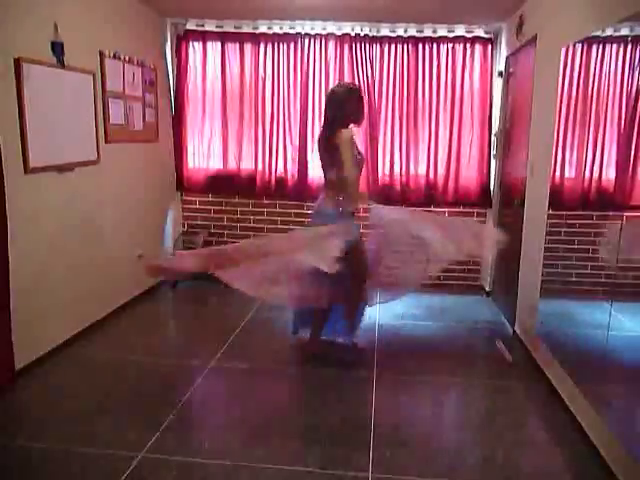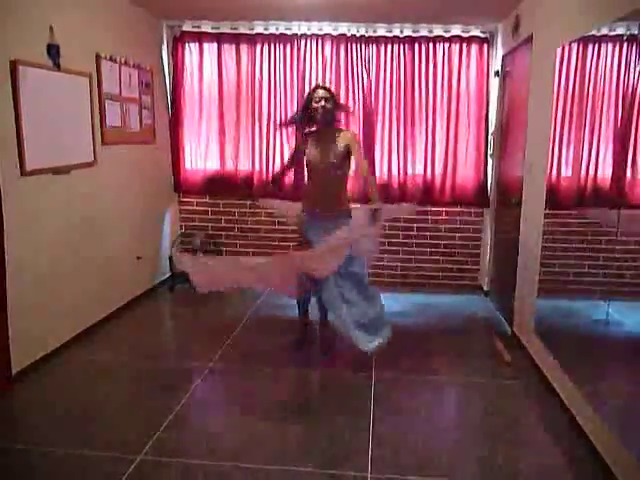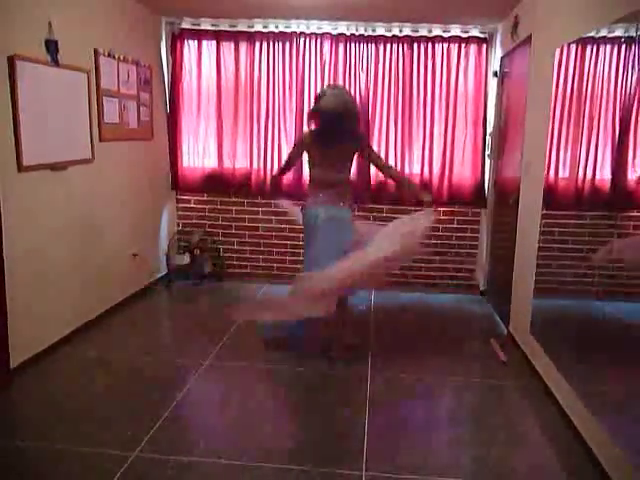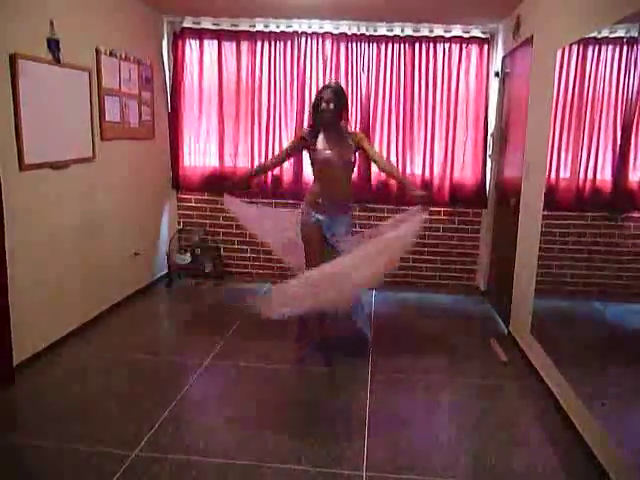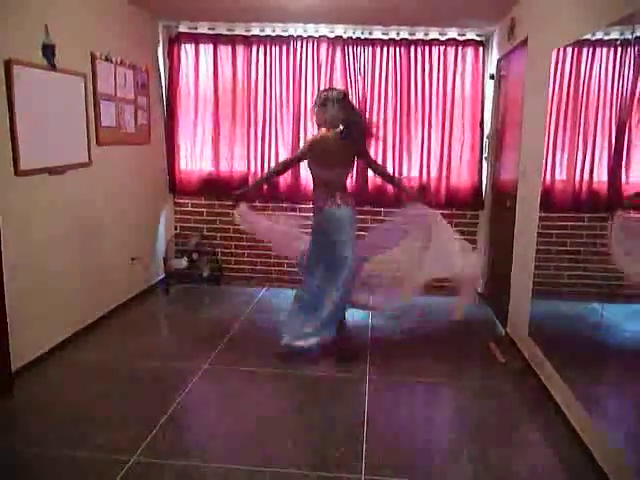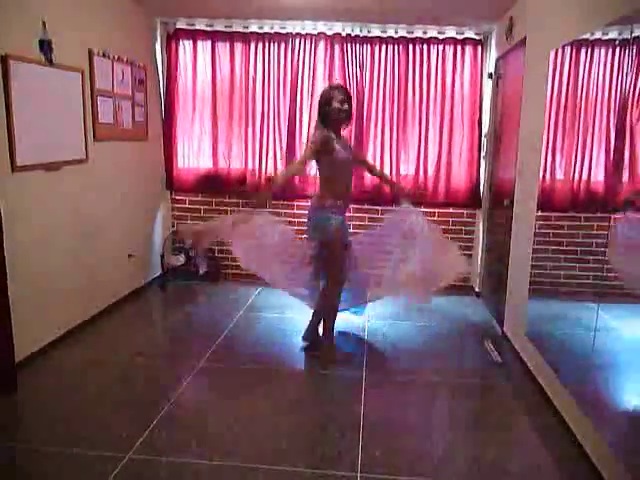
dt=0.7s
person 1, frame 1
left shoulder: (325, 136)
right shoulder: (344, 135)
right elbow: (349, 171)
right wrist: (354, 199)
left hip: (324, 207)
right hip: (338, 210)
left knee: (329, 277)
right knee: (356, 278)
left ankle: (312, 336)
person 1, frame 2
left shoulder: (347, 137)
right shoulder: (305, 139)
left elbow: (363, 168)
right elbow: (290, 165)
left wrist: (375, 201)
right wrist: (273, 182)
left hip: (338, 218)
right hip: (310, 216)
left knee: (336, 277)
right knee: (305, 276)
left ankle: (324, 329)
right ankle: (304, 329)
person 1, frame 3
left shoulder: (309, 136)
right shoulder: (356, 139)
left elbow: (288, 166)
right elbow: (387, 168)
left wrist: (273, 181)
right wrist: (419, 192)
left hip: (315, 207)
right hip: (341, 208)
left knee: (321, 274)
right ankle: (340, 336)
person 1, frame 4
left shoulder: (354, 138)
right shoulder: (310, 135)
left elbow: (381, 161)
right elbow: (277, 159)
left wrist: (408, 185)
right wrist: (243, 178)
left hip: (342, 214)
right hip: (315, 212)
left ankle: (319, 333)
right ankle: (305, 338)
person 1, frame 5
left shoulder: (320, 139)
right shoulder: (353, 139)
left elbow: (285, 165)
right elbow: (378, 168)
left wrist: (249, 187)
right wrist: (401, 188)
left hip: (328, 212)
right hip: (343, 209)
left knee: (328, 275)
right knee: (335, 273)
left ankle: (335, 336)
right ankle: (338, 331)
person 1, frame 6
left shoulder: (342, 140)
right shoulder: (321, 136)
left elbow: (366, 165)
right elbow: (297, 165)
left wrist: (395, 186)
right wrist: (269, 191)
left hip: (337, 211)
right hip: (326, 211)
left knee: (334, 276)
right knee: (336, 278)
left ankle: (314, 328)
right ankle: (326, 341)
